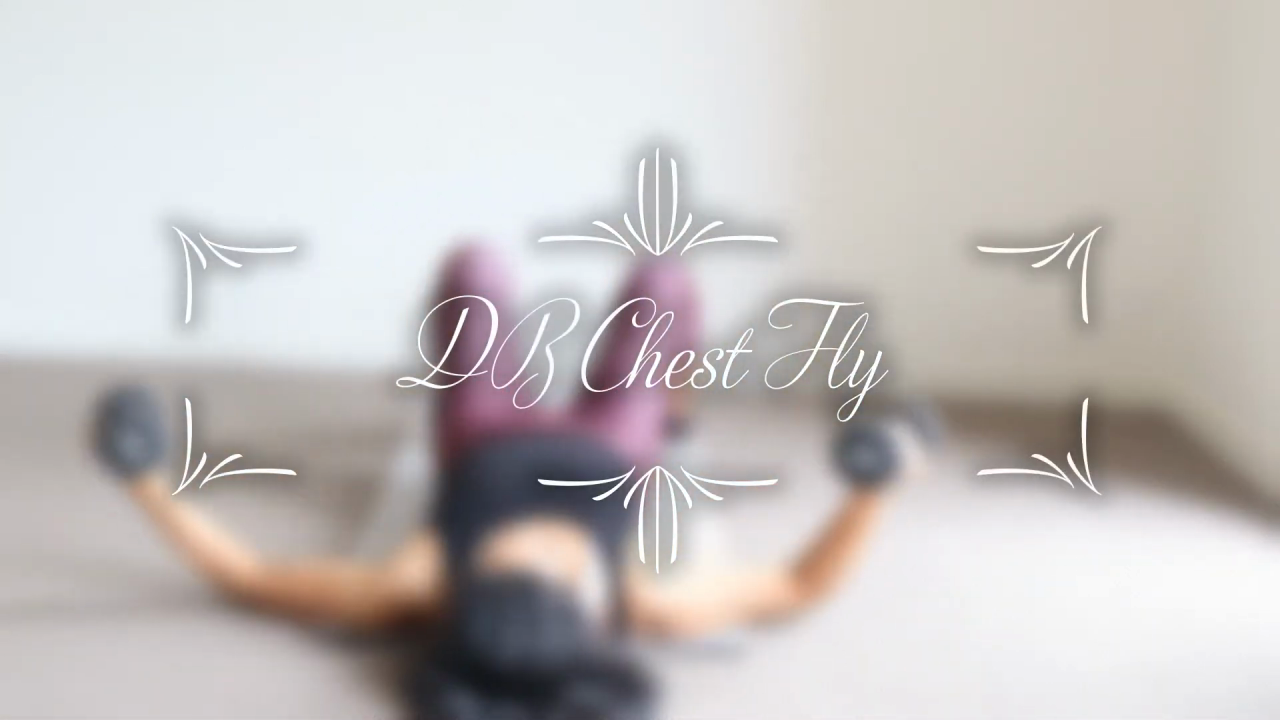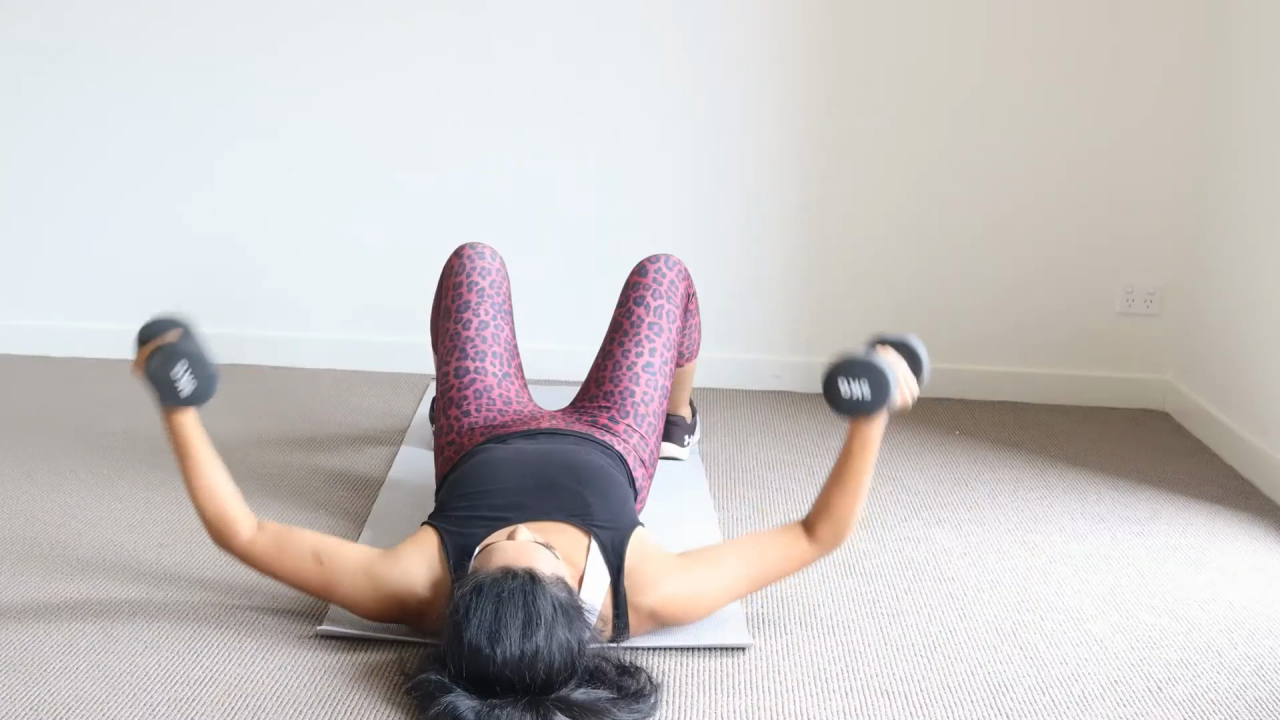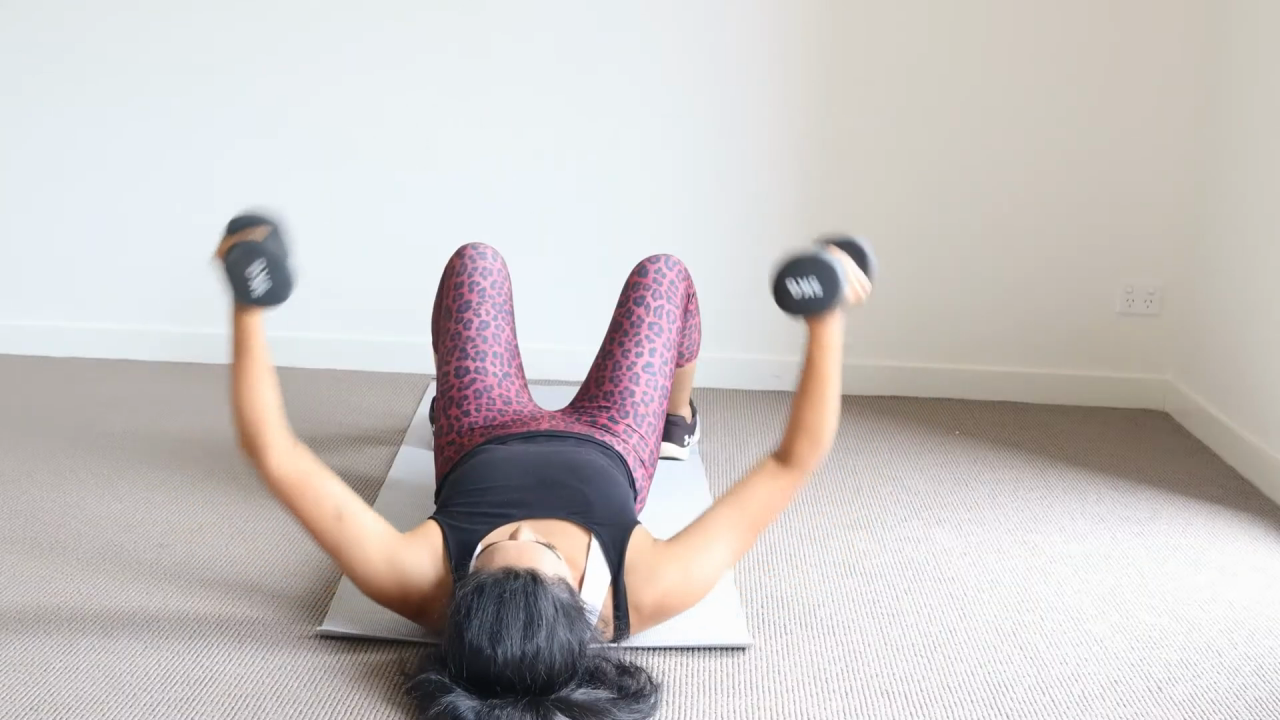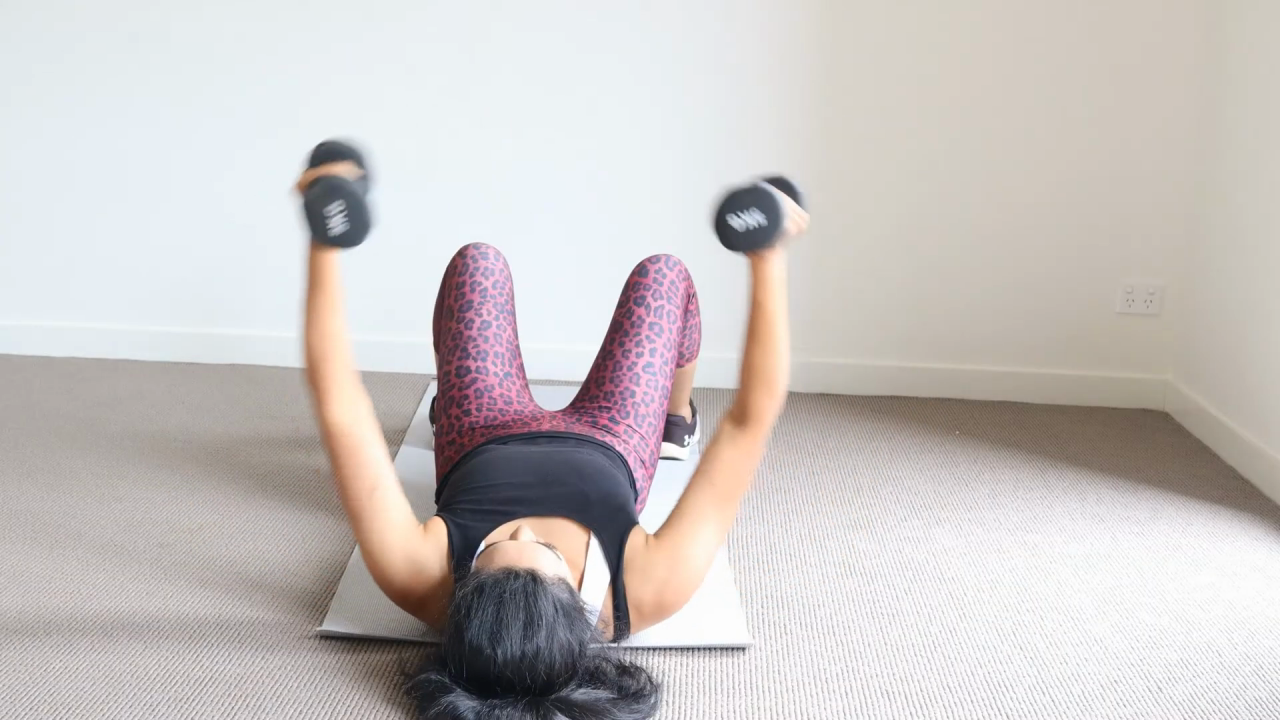
dt=0.2s
person 1, frame 1
left shoulder: (424, 590)
right shoulder: (636, 604)
left elbow: (248, 573)
right elbow: (802, 584)
left wrist: (151, 489)
right wrist: (870, 490)
left hip: (489, 448)
right hip: (605, 450)
left knee: (474, 262)
right knee: (663, 277)
right ankle: (672, 418)
person 1, frame 2
left shoulder: (422, 588)
right shoulder: (643, 595)
left elbow: (249, 536)
right elbow: (813, 539)
left wrist: (181, 413)
right wrist: (869, 418)
left hip: (484, 451)
right hip: (605, 452)
left knee: (474, 261)
right knee: (661, 273)
right ankle: (677, 425)
person 1, frame 3
left shoulder: (422, 581)
right shoulder: (644, 589)
left elbow: (277, 455)
right elbow: (792, 467)
left wrist: (248, 311)
right wrist: (827, 318)
left hip: (481, 449)
right hip: (607, 454)
left knee: (476, 261)
right knee: (662, 274)
right ankle: (676, 425)
person 1, frame 4
left shoulder: (423, 577)
right shoulder: (645, 588)
left elbow: (338, 408)
right elbow: (750, 421)
left wrist: (324, 246)
right wrist: (769, 260)
left hip: (482, 448)
right hip: (607, 455)
left knee: (478, 261)
right knee: (662, 275)
right ankle: (675, 424)
